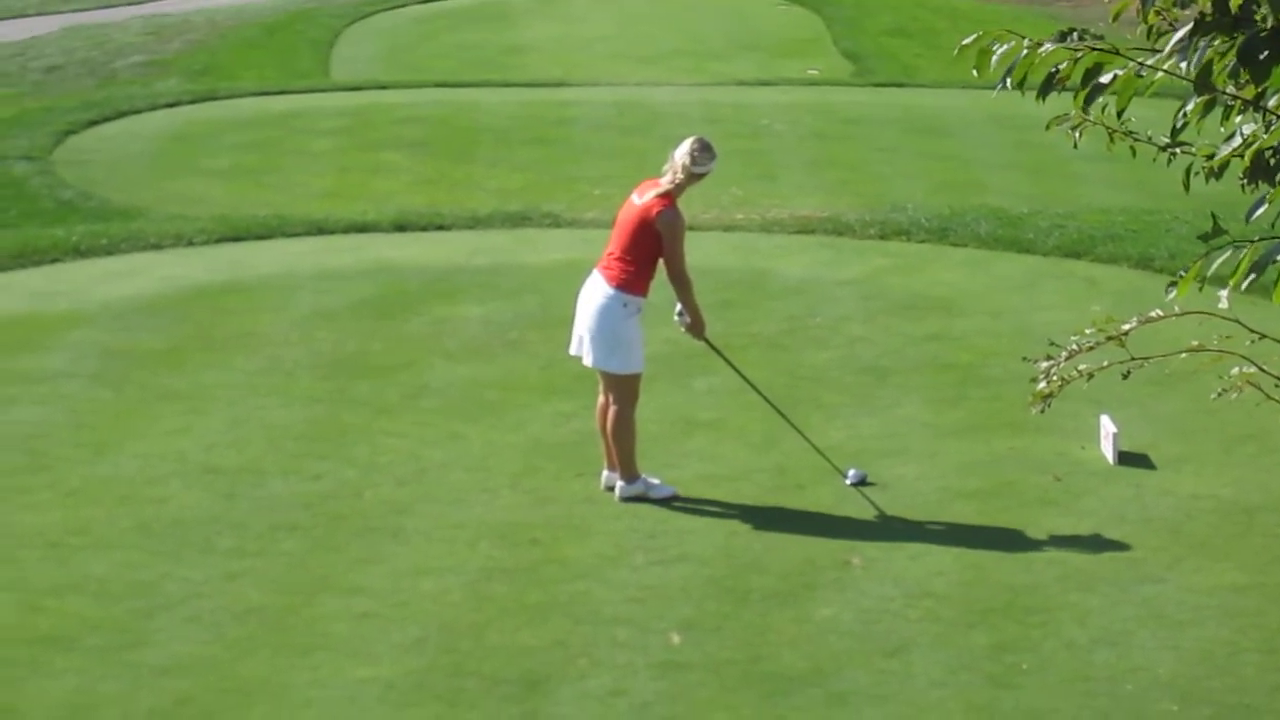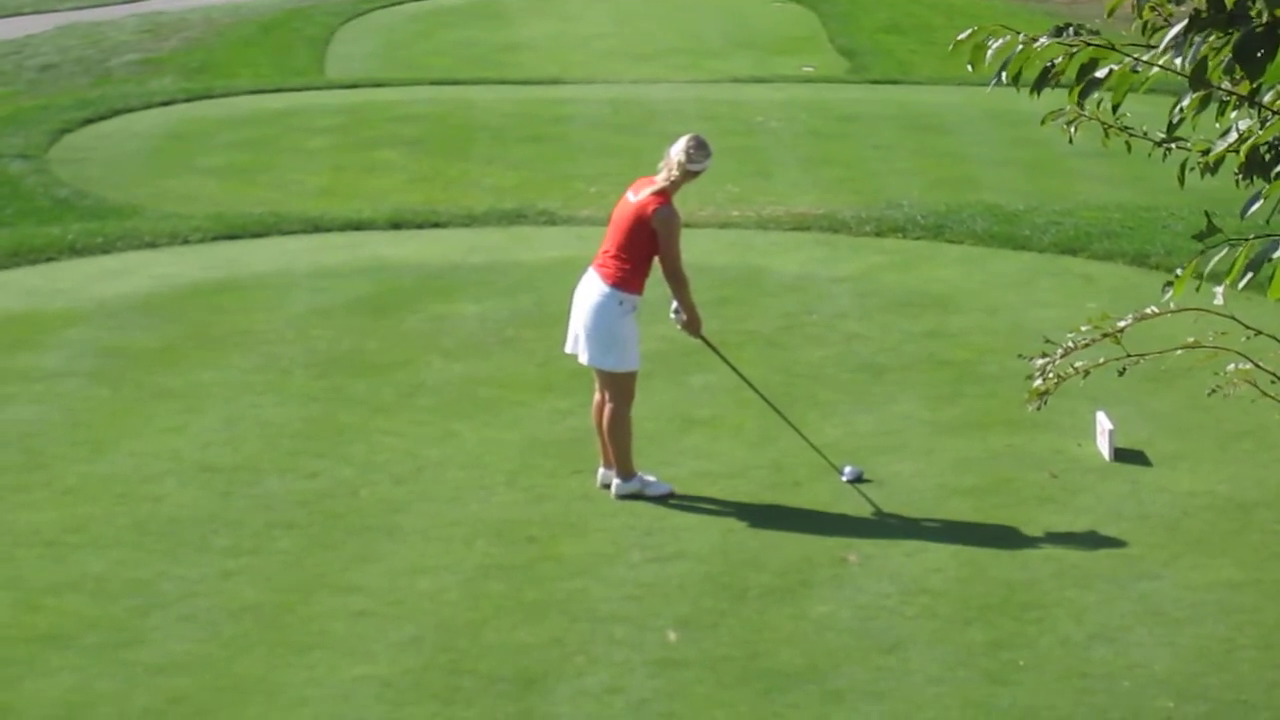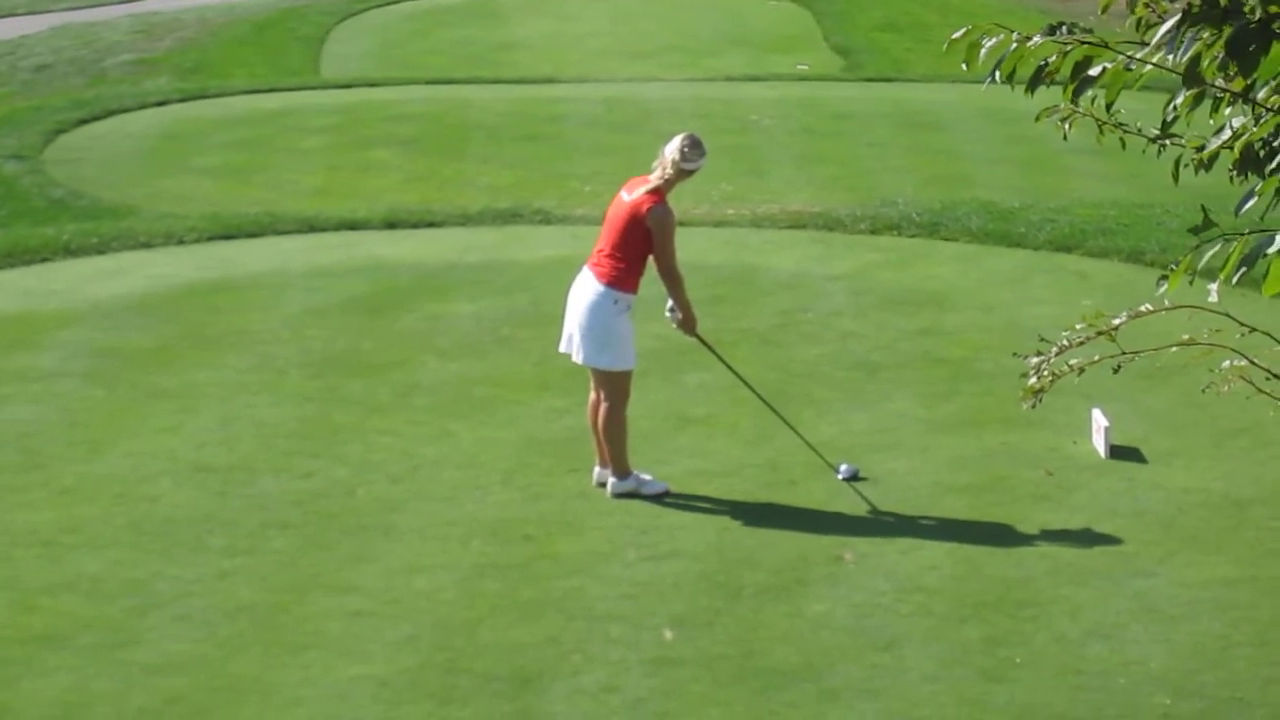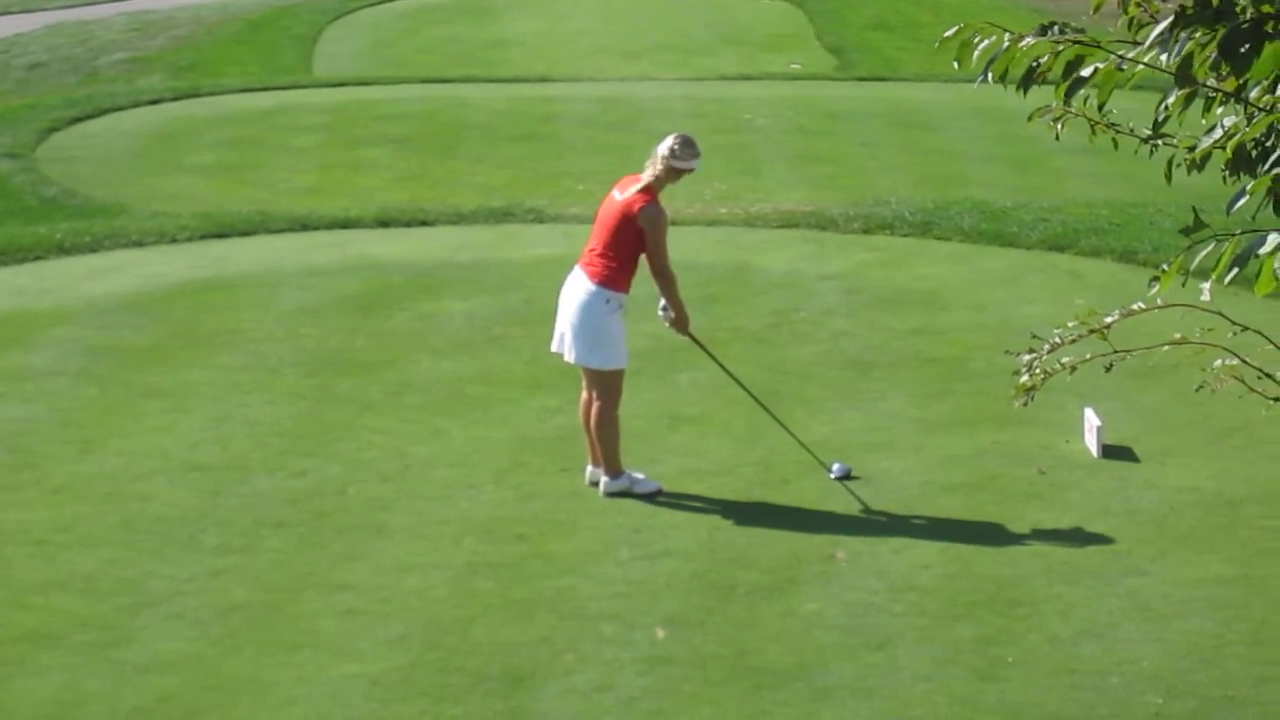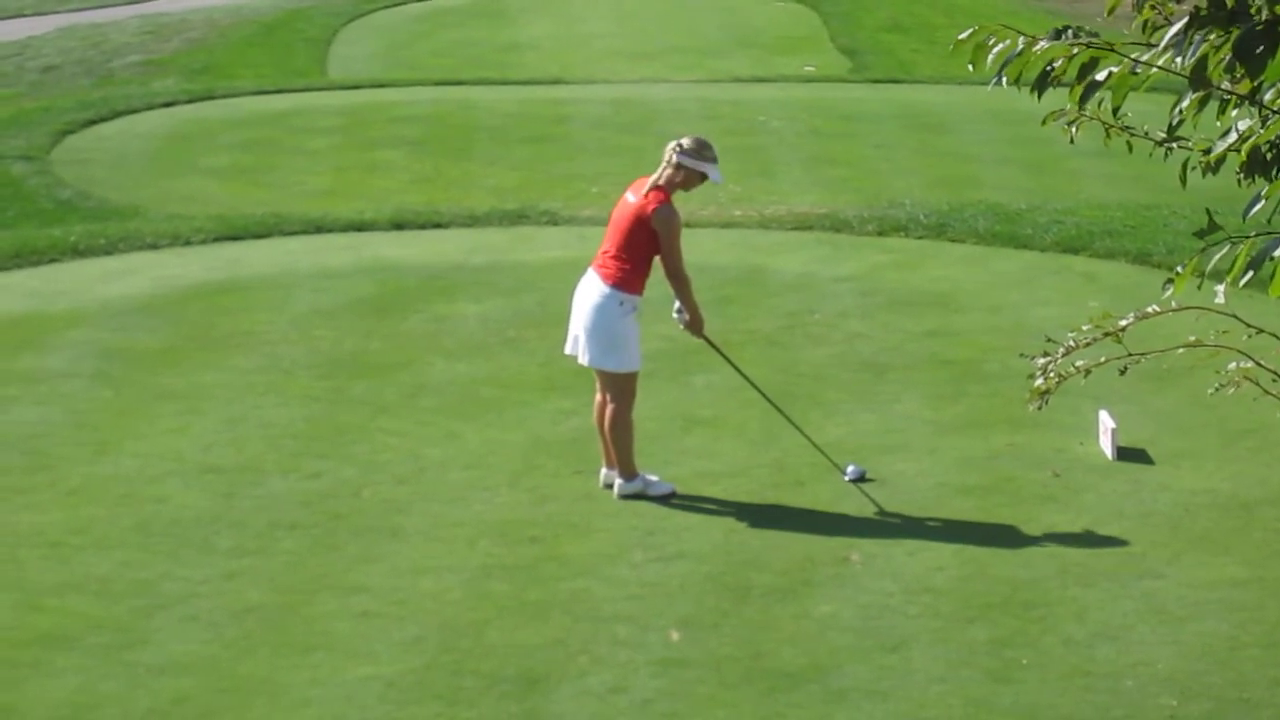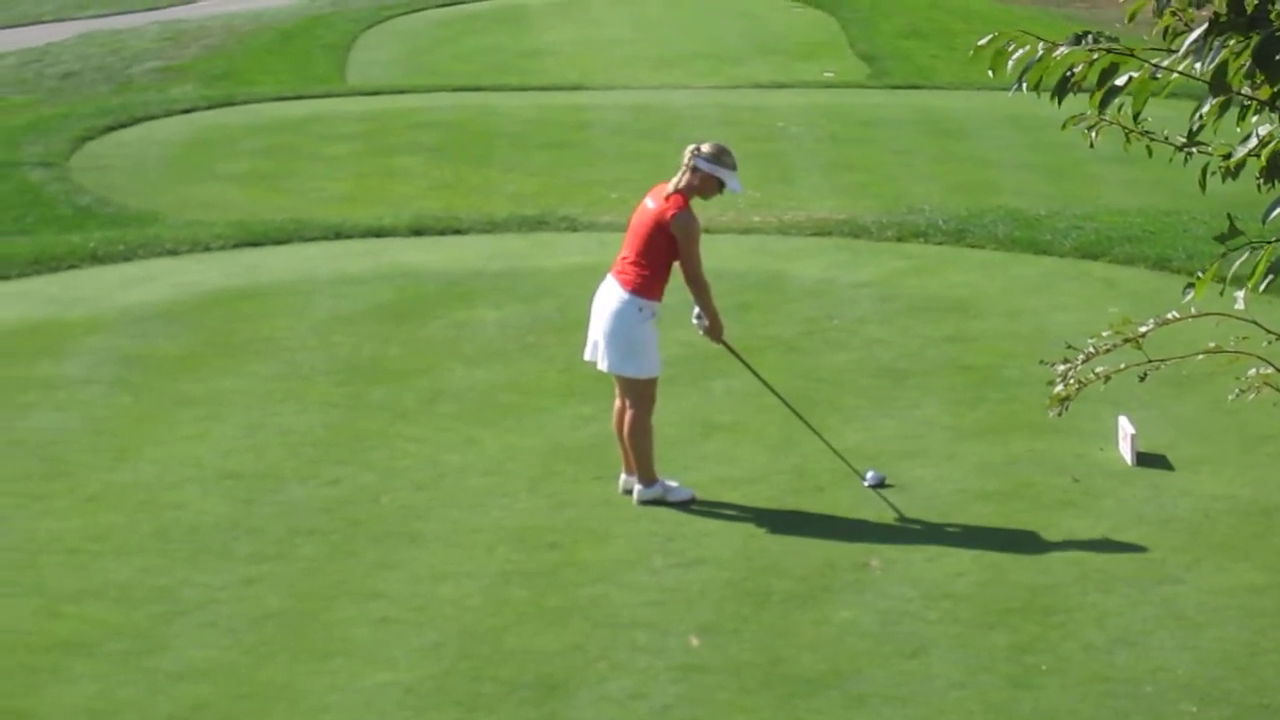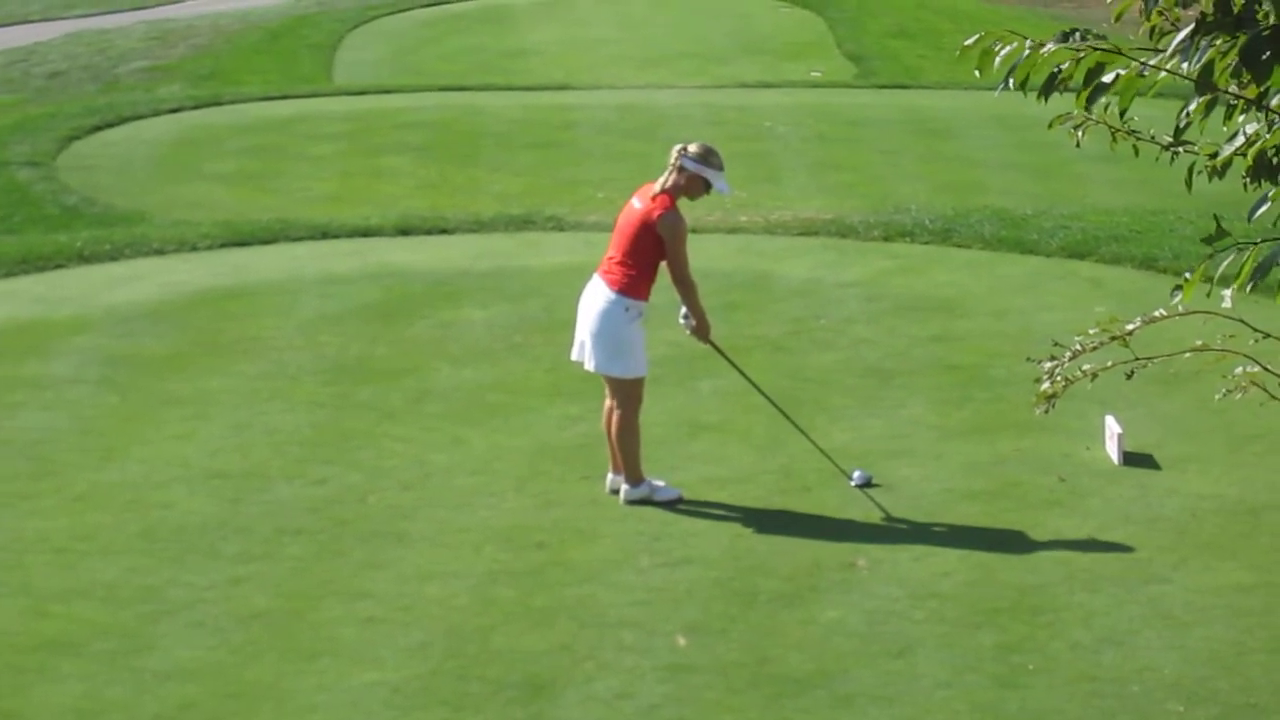
dt=0.2s
person 1, frame 1
left shoulder: (647, 188)
right shoulder: (668, 215)
right elbow: (678, 275)
left wrist: (684, 307)
right wrist: (695, 318)
left hip: (600, 291)
right hip: (617, 304)
left knee: (610, 393)
right knee: (625, 399)
left ankle: (613, 470)
right ankle: (629, 481)
person 1, frame 2
left shoulder: (641, 186)
right shoulder: (664, 213)
right elbow: (674, 272)
left wrist: (679, 304)
right wrist: (692, 315)
left hip: (595, 288)
right hip: (613, 302)
left knee: (606, 390)
right knee: (621, 396)
left ankle: (609, 468)
right ankle: (625, 478)
person 1, frame 3
left shoulder: (635, 184)
right shoulder: (659, 212)
right elbow: (669, 271)
left wrist: (674, 301)
right wrist: (687, 314)
left hip: (590, 287)
right hip: (608, 301)
left knee: (601, 390)
right knee: (616, 396)
left ankle: (605, 466)
right ankle: (621, 477)
person 1, frame 4
left shoulder: (628, 183)
right shoulder: (650, 210)
right elbow: (661, 270)
left wrist: (667, 301)
right wrist: (680, 313)
left hip: (581, 286)
right hip: (599, 300)
left knee: (593, 388)
right knee: (608, 394)
left ankle: (598, 465)
right ankle: (614, 476)
person 1, frame 5
left shoulder: (642, 186)
right shoulder: (664, 212)
right elbow: (675, 272)
left wrist: (682, 304)
right wrist: (694, 314)
left hip: (595, 289)
right hip: (613, 302)
left knee: (607, 391)
right knee: (622, 397)
left ankle: (612, 468)
right ankle: (628, 478)
person 1, frame 6
left shoulder: (662, 191)
right shoulder: (683, 218)
right elbow: (695, 278)
left wrist: (702, 310)
right wrist: (714, 320)
left hip: (614, 295)
right hip: (632, 308)
left knee: (626, 397)
right knee: (641, 403)
left ankle: (632, 474)
right ankle: (647, 484)
person 1, frame 7
left shoulder: (648, 191)
right shoulder: (669, 218)
right elbow: (682, 278)
left wrist: (689, 310)
right wrist: (701, 320)
left hip: (601, 295)
right hip: (618, 308)
left knee: (617, 396)
right knee: (629, 402)
left ankle: (620, 473)
right ankle: (634, 484)
